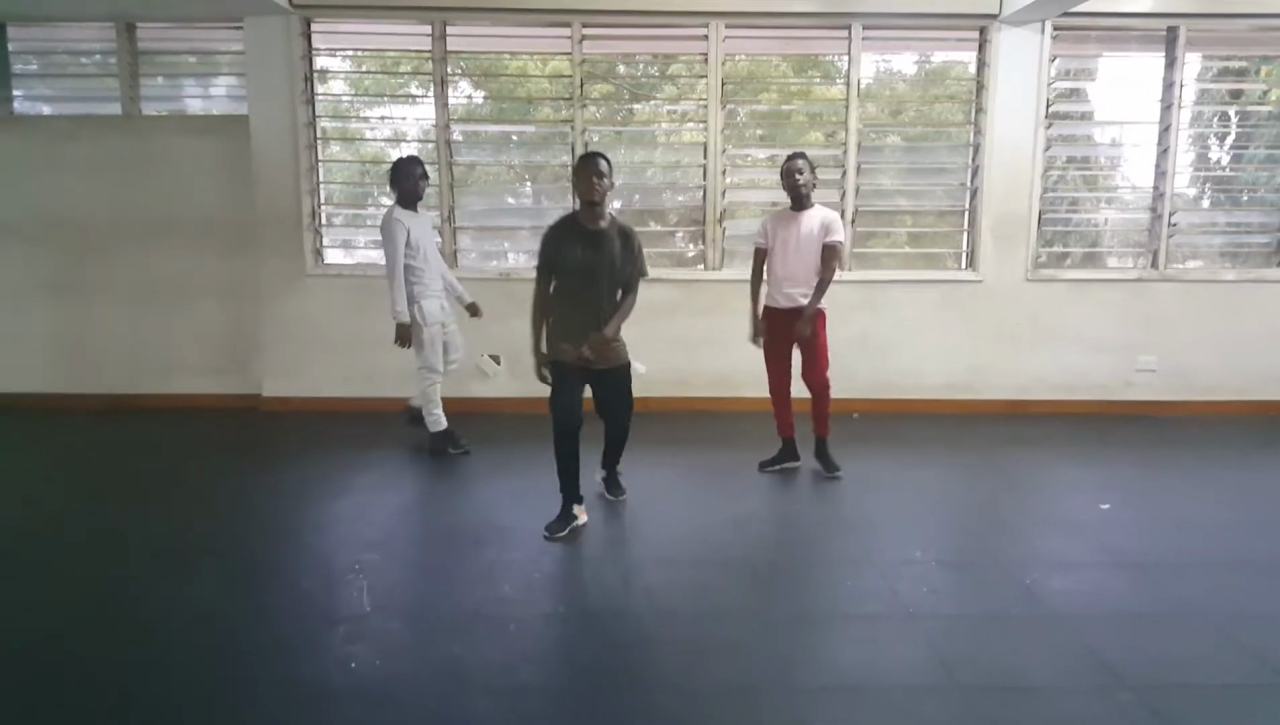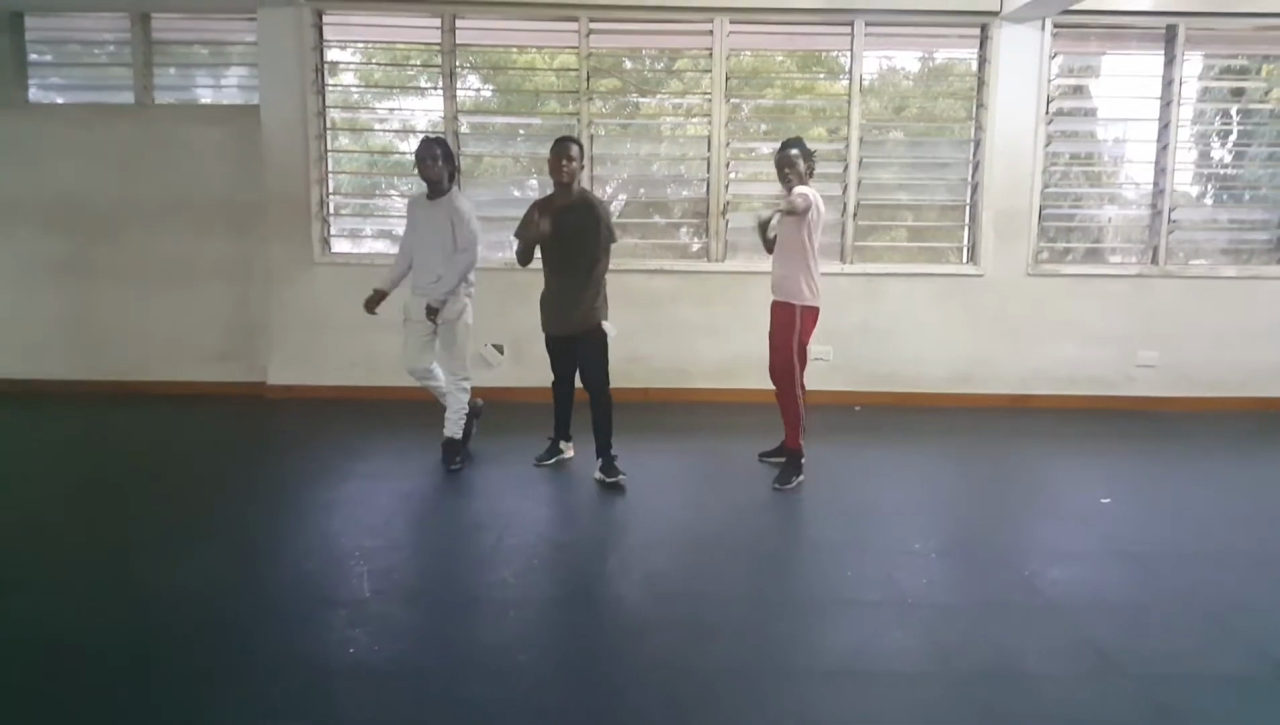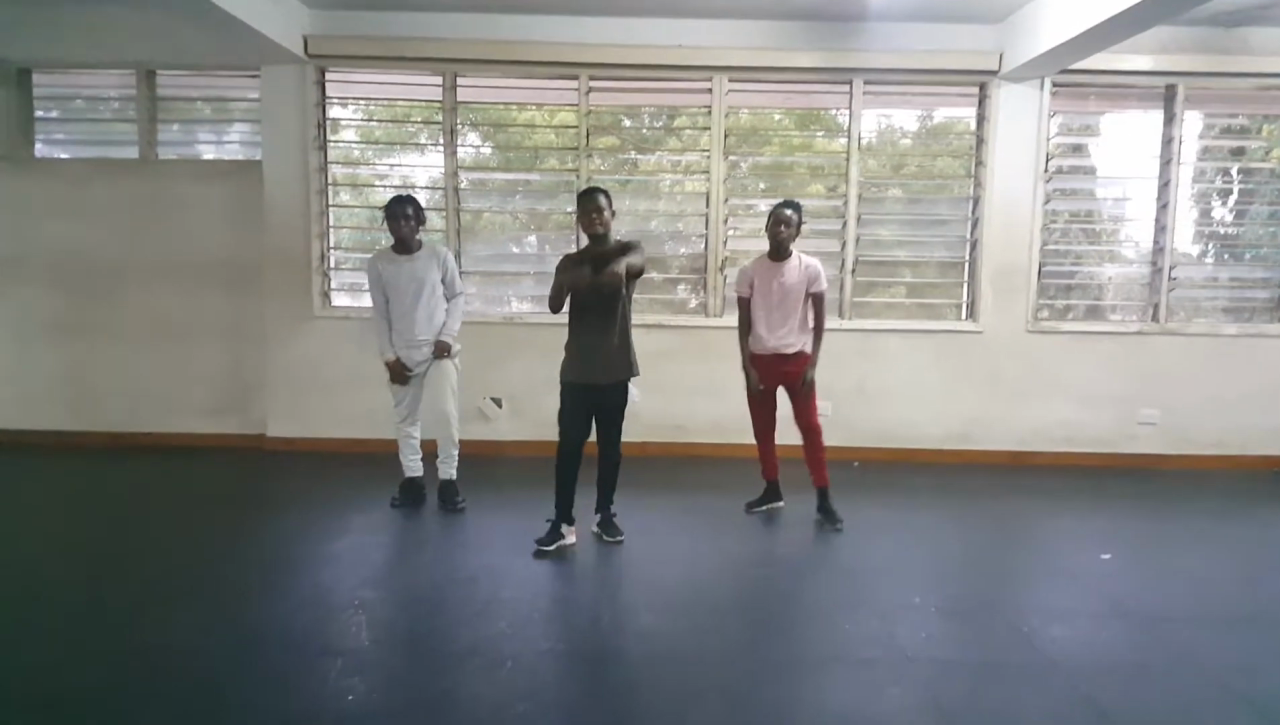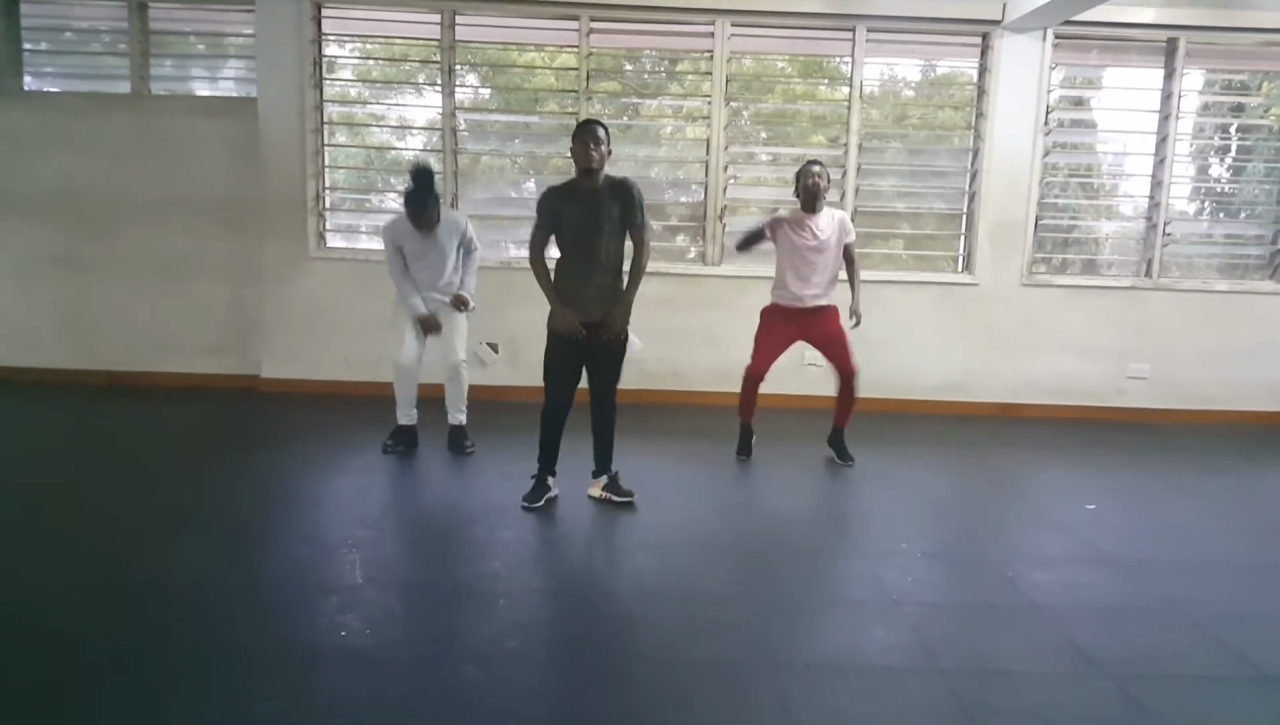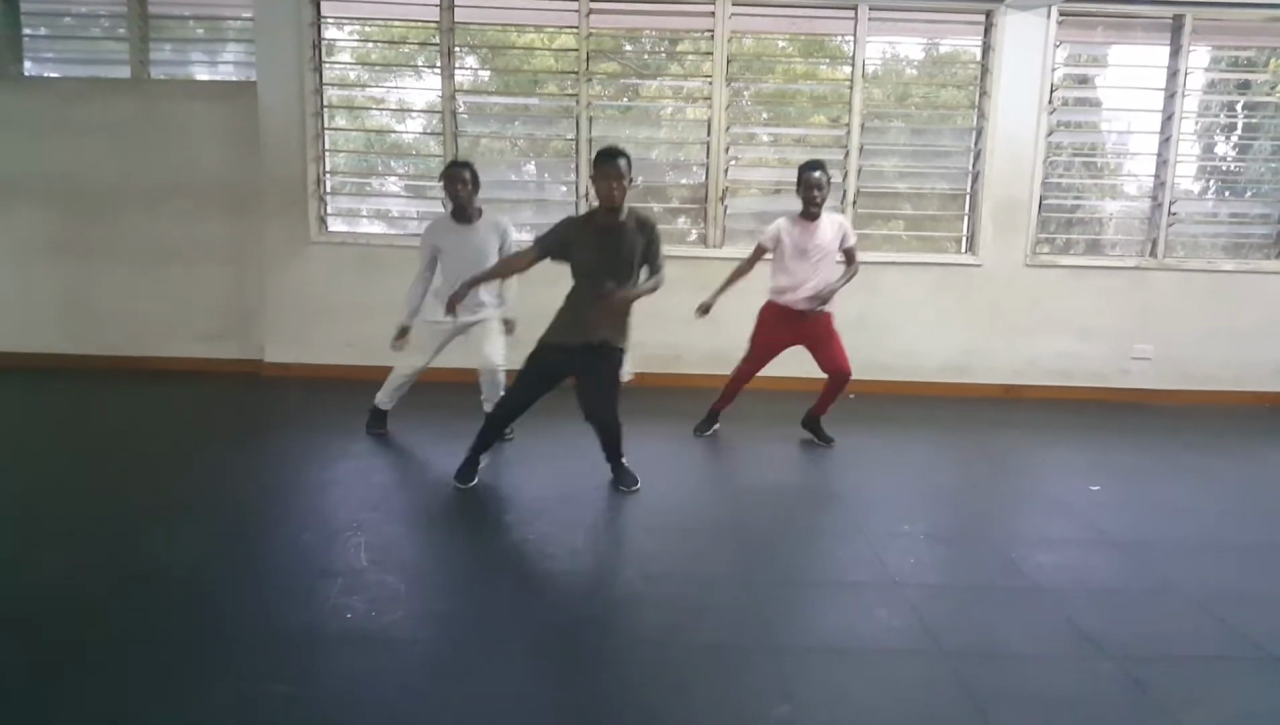
dt=1s
person 1, frame 1
left shoulder: (626, 237)
right shoulder: (558, 234)
left elbow: (630, 292)
right elbow: (541, 292)
left wrist: (610, 331)
right wrist: (537, 348)
left hip: (608, 345)
right hip: (564, 347)
left knee: (620, 419)
right knee: (566, 421)
left ankle: (610, 471)
right ankle: (572, 504)
person 1, frame 2
left shoulder: (593, 206)
right shoulder: (538, 209)
left elbow: (603, 259)
right elbow: (523, 258)
left wrist: (587, 304)
right wrist: (530, 236)
left hip: (589, 312)
right hip: (554, 311)
left knee: (597, 384)
right knee: (562, 379)
left ankle: (605, 459)
right ankle: (562, 441)
person 1, frame 3
left shoulder: (627, 252)
right shoulder: (571, 262)
left elbow: (636, 260)
right elbow: (554, 301)
left wrist: (620, 265)
right wrist: (567, 282)
left hip: (615, 365)
right hip: (577, 367)
left knee: (610, 443)
right knee: (569, 442)
left ankle: (604, 514)
right ankle: (562, 523)
person 1, frame 4
left shoulder: (624, 190)
right shoulder: (555, 197)
left elbow: (641, 249)
right elbow: (537, 254)
left wrist: (625, 304)
right wrist: (556, 305)
left hip: (610, 315)
right hip: (567, 314)
left knee: (604, 397)
right knee: (557, 397)
left ankle: (603, 476)
right ankle: (545, 477)
person 1, frame 5
left shoulder: (643, 228)
right shoulder: (574, 228)
left elbow: (655, 277)
right elbow: (525, 258)
left wrist: (628, 294)
right wrist: (470, 283)
left hip: (607, 338)
right hip: (565, 333)
left knee: (598, 409)
right knee: (517, 397)
left ankle: (618, 463)
right ankle: (476, 454)
person 2, frame 1
left shoulder: (828, 219)
right shoulder: (771, 222)
left elbow: (828, 270)
right elbow: (758, 270)
left wrist: (808, 315)
right wrist: (755, 315)
left hip: (810, 311)
right hip: (773, 311)
left knee: (817, 380)
right knee: (778, 384)
left ankle: (822, 447)
right ankle: (788, 448)
person 2, frame 2
left shoulder: (805, 195)
right shoulder: (789, 202)
left elbow: (796, 208)
right wrist: (764, 229)
left hip: (799, 304)
right hip: (783, 300)
left knee: (790, 378)
right knee: (779, 375)
left ankle: (795, 459)
right ankle: (791, 442)
person 2, frame 3
left shoulder: (810, 267)
right shoulder: (750, 270)
left elbow: (818, 318)
right elbow: (744, 322)
left wrist: (813, 364)
right wrist: (746, 366)
left hip: (796, 358)
right hip: (760, 360)
left knee: (810, 427)
right knee: (763, 429)
left ankle: (824, 501)
right ankle: (772, 490)
person 2, frame 4
left shoulder: (840, 219)
right shoulder: (783, 220)
left elbow: (851, 261)
right elbow: (741, 247)
left wrist: (857, 299)
right wrist: (771, 224)
left hip: (821, 311)
right hip: (781, 311)
left knee: (848, 372)
right knee: (754, 372)
left ankle: (837, 437)
right ankle: (745, 432)
person 2, frame 5
left shoulder: (838, 224)
right shoulder: (782, 227)
left elbow: (853, 265)
right elbow: (749, 262)
left wrist: (832, 287)
right wrist: (715, 295)
left hip: (816, 316)
right hip: (779, 312)
left knee: (840, 373)
right knee: (748, 368)
left ankle: (812, 420)
right ankle: (714, 414)
person 3, frame 1
left shoulder: (423, 217)
right shoulder: (395, 219)
right elbow: (395, 272)
left wrist: (464, 297)
right wrist: (401, 319)
left hip: (440, 299)
right hip: (421, 303)
left knee: (450, 357)
right knee: (432, 368)
left ankle: (419, 406)
right ankle: (438, 432)
person 3, frame 2
left shoulder: (459, 206)
right shoulder: (415, 204)
left elbow: (468, 257)
left wrist: (438, 298)
right wrist: (383, 288)
left hip: (453, 300)
right hip: (419, 299)
left knee: (455, 371)
right knee: (416, 364)
left ankle: (454, 439)
right ankle: (468, 407)
person 3, frame 3
left shoulder: (440, 256)
right shoulder: (378, 263)
left elbow: (456, 297)
right elbow: (380, 313)
left wrist: (447, 337)
right wrist: (389, 356)
left hip: (438, 350)
right hip: (403, 354)
left knee: (445, 413)
right knee: (406, 418)
left ankle: (448, 481)
right ankle: (413, 480)
person 3, frame 4
left shoulder: (458, 223)
right shoulder: (394, 229)
left elbow: (473, 252)
right elbow: (399, 275)
left wrist: (466, 292)
right wrist: (421, 313)
left hip: (451, 302)
right hip: (416, 307)
left knee: (456, 360)
right knee: (405, 362)
left ankle: (457, 429)
right ankle: (406, 429)
person 3, frame 5
left shoulder: (499, 227)
right shoulder: (435, 231)
right elbow: (423, 278)
left wrist: (505, 311)
right wrist: (406, 321)
left hip: (486, 312)
right hip: (447, 313)
left knee: (492, 363)
right knee: (413, 365)
right ankle: (380, 407)
